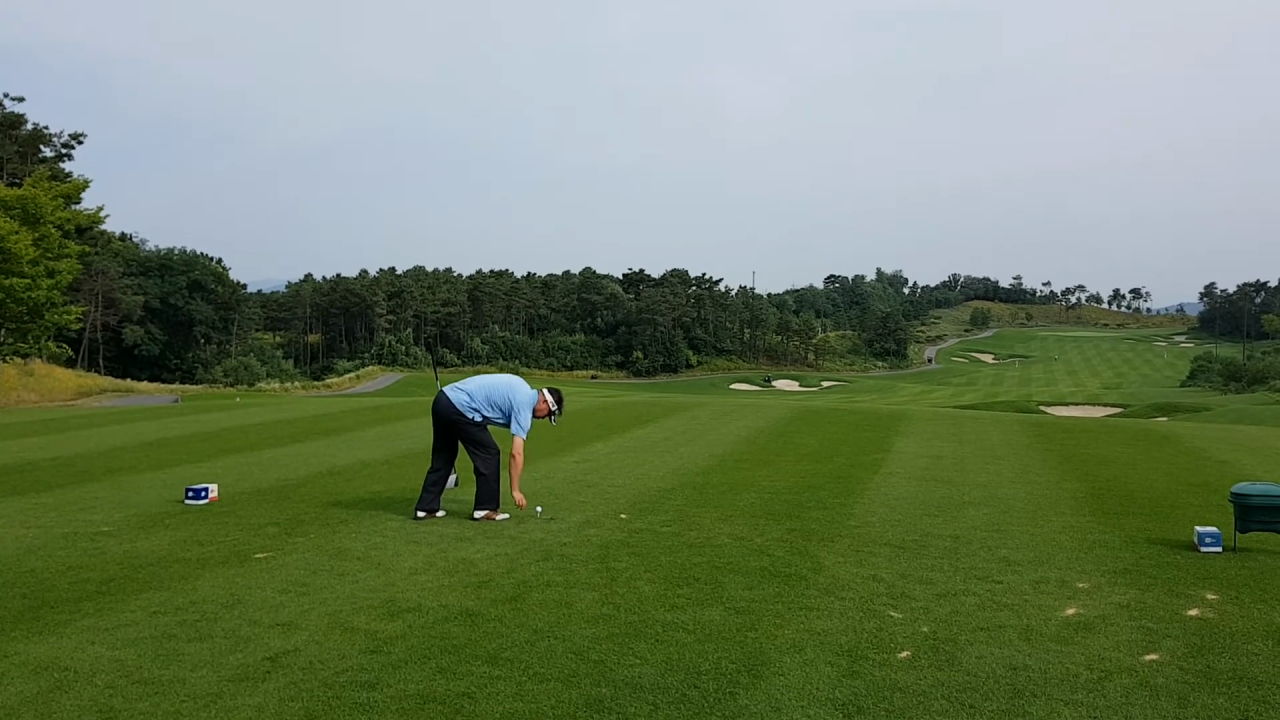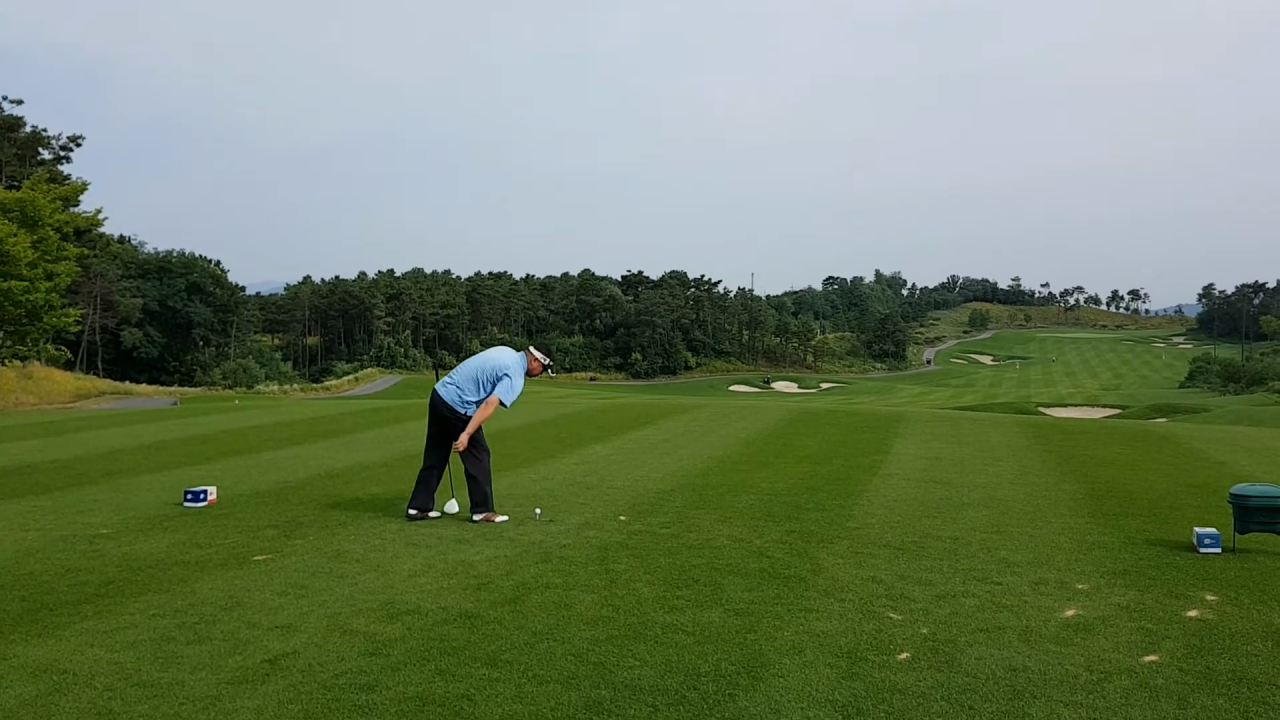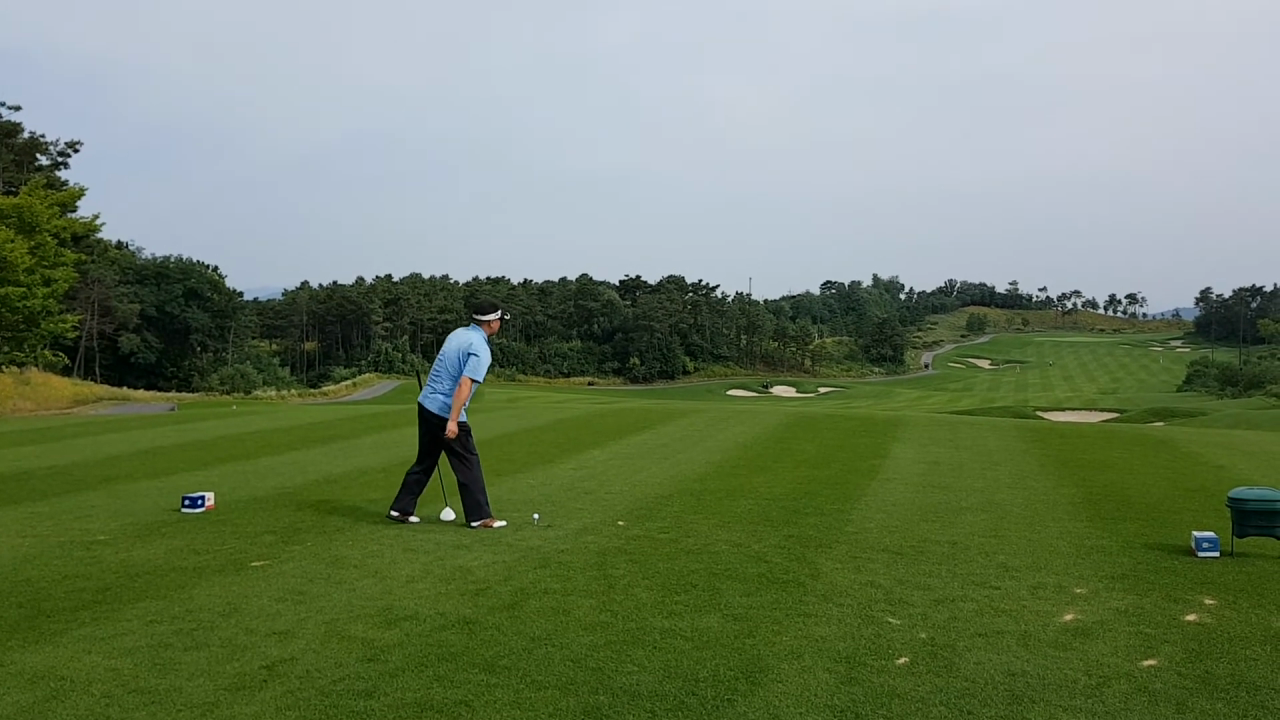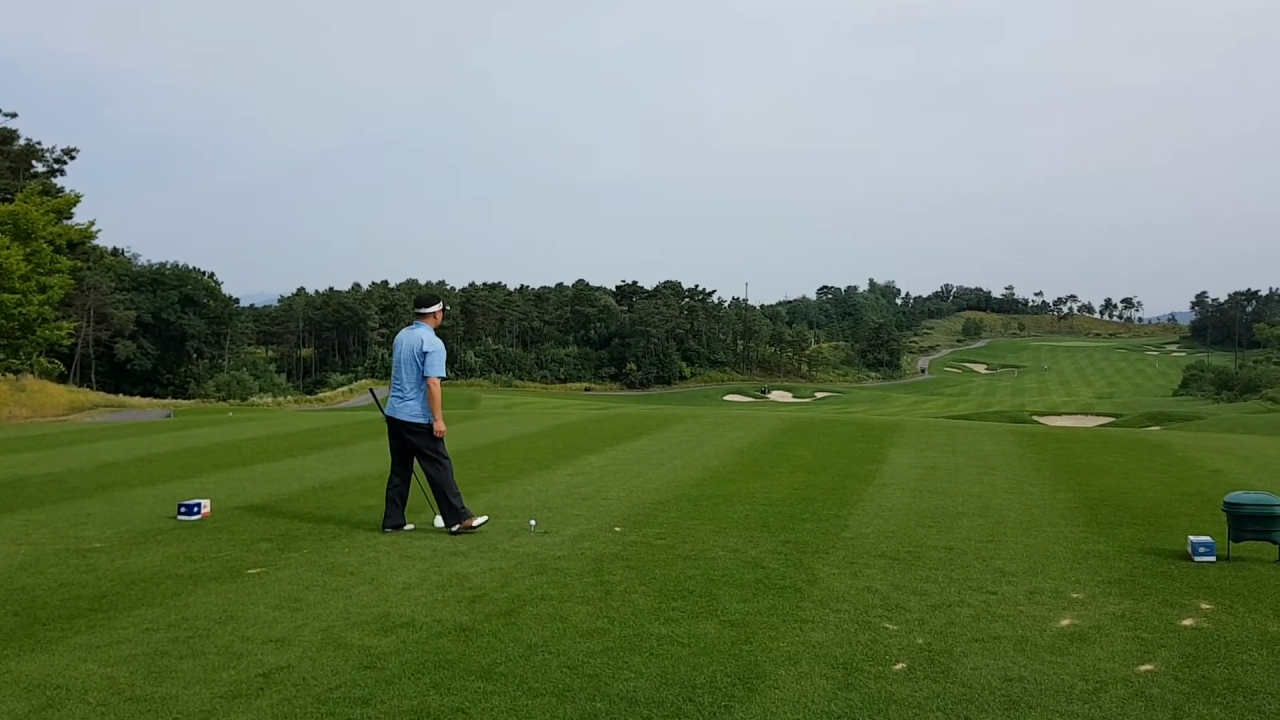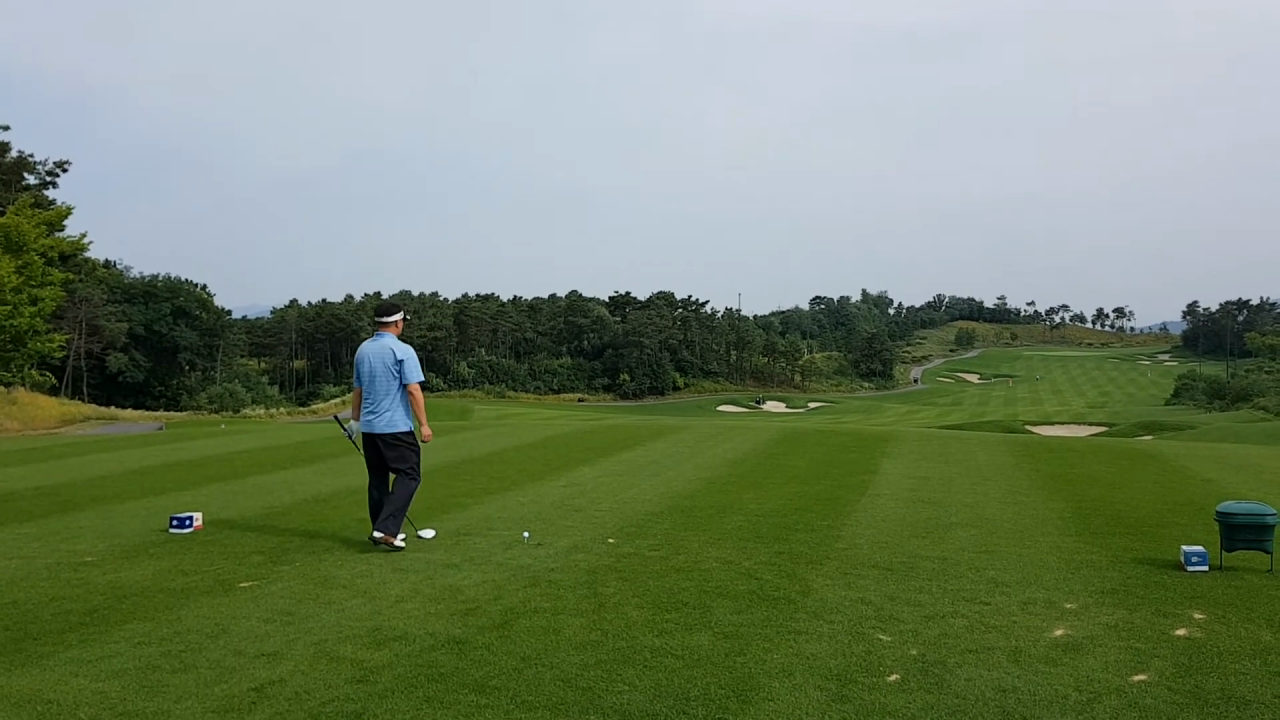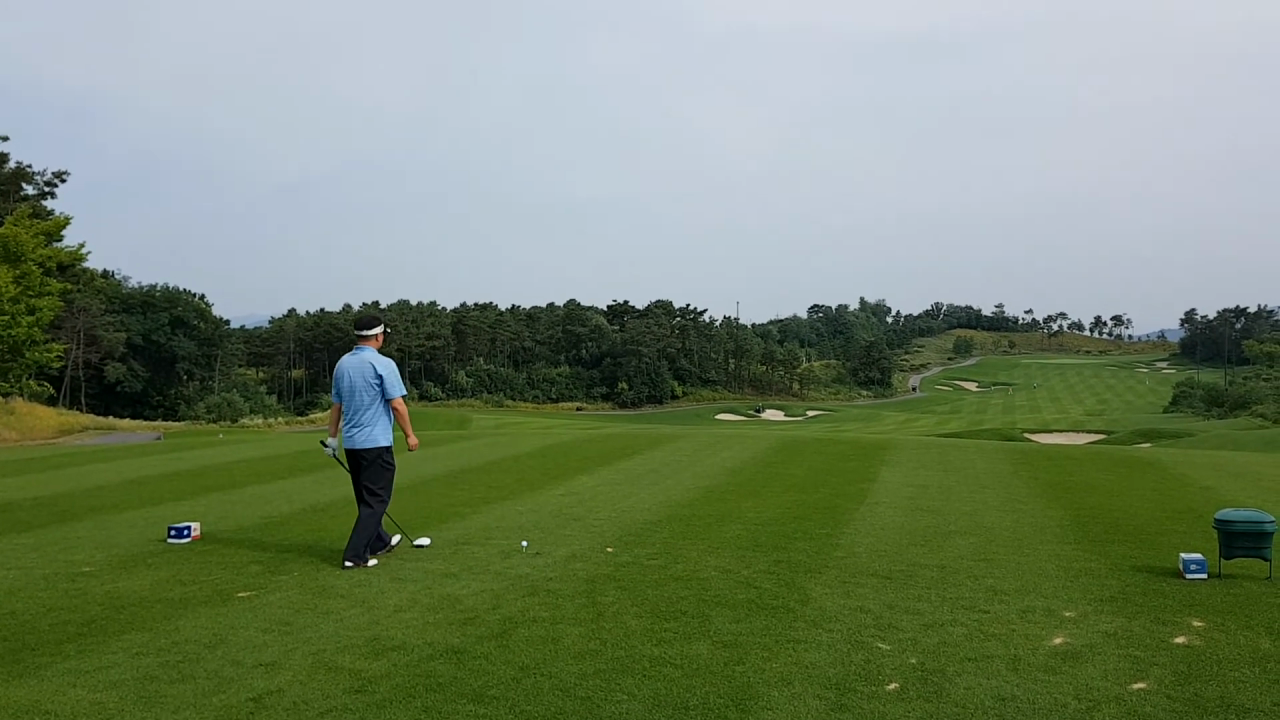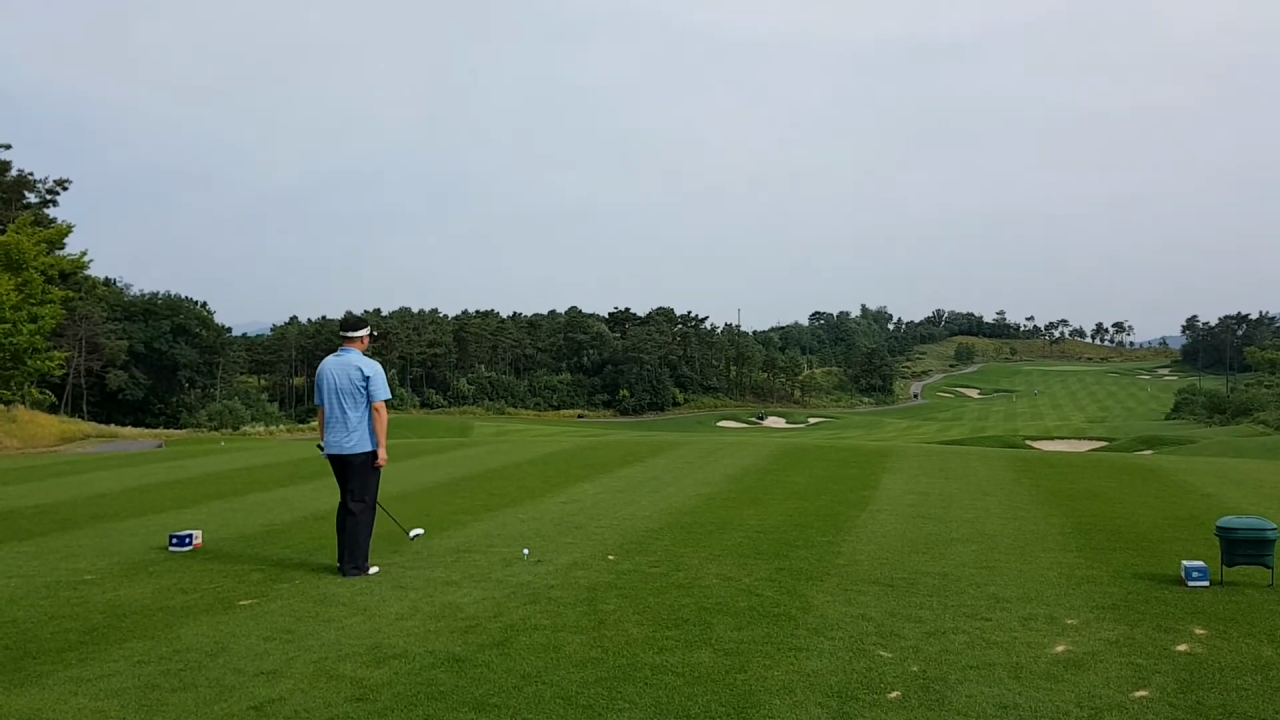
dt=0.3s
person 1, frame 1
left shoulder: (521, 388)
right shoulder: (524, 405)
right elbow: (516, 454)
right wrist: (515, 490)
left hip: (443, 399)
right hip: (459, 408)
left knee: (442, 458)
right knee: (489, 455)
left ankle: (426, 507)
right ankle: (485, 509)
person 1, frame 2
left shoulder: (505, 352)
right shoulder: (515, 377)
right elbow: (489, 405)
right wrist: (466, 434)
left hip: (440, 393)
right hip: (458, 405)
left knee: (435, 458)
right knee: (478, 456)
left ankle: (418, 506)
right ankle: (482, 511)
person 1, frame 3
left shoulder: (459, 333)
right shoulder: (480, 349)
right elbow: (464, 385)
right wrist: (453, 420)
left hip: (426, 404)
right hip: (444, 412)
left knee: (425, 461)
right knee: (468, 463)
left ankle: (401, 509)
right ankle: (480, 517)
person 1, frame 4
left shoulder: (401, 335)
right shoulder: (432, 342)
right elbow: (432, 384)
right wrist: (438, 419)
left hip: (395, 413)
right hip: (418, 418)
left knee: (400, 470)
right knee: (439, 468)
left ankle: (393, 521)
right ankle: (459, 519)
person 1, frame 5
left shoulder: (362, 349)
right shoulder: (403, 350)
left elbow: (358, 390)
right elbow: (413, 390)
left wrist: (355, 420)
right wrist: (424, 424)
left hip: (369, 427)
right hip: (396, 427)
left knee: (378, 482)
right knee: (408, 476)
left ankle: (382, 529)
right ankle: (385, 528)
person 1, frame 6
left shoulder: (342, 364)
right shoulder: (384, 364)
left elbow: (336, 406)
right elbow: (397, 405)
left wrist: (333, 437)
right wrist: (409, 434)
left hip: (350, 442)
right hip: (375, 442)
left knee: (365, 497)
right knee: (376, 499)
left ankle: (377, 542)
right ankle: (355, 554)
person 1, frame 7
left shoulder: (324, 365)
right shoulder: (370, 367)
left elbow: (321, 408)
right elbow: (378, 409)
left wrist: (324, 439)
right wrist: (382, 447)
left hip: (335, 447)
right hip: (362, 447)
left knee: (347, 502)
right knee: (361, 505)
left ankle: (345, 555)
right ankle: (354, 564)
